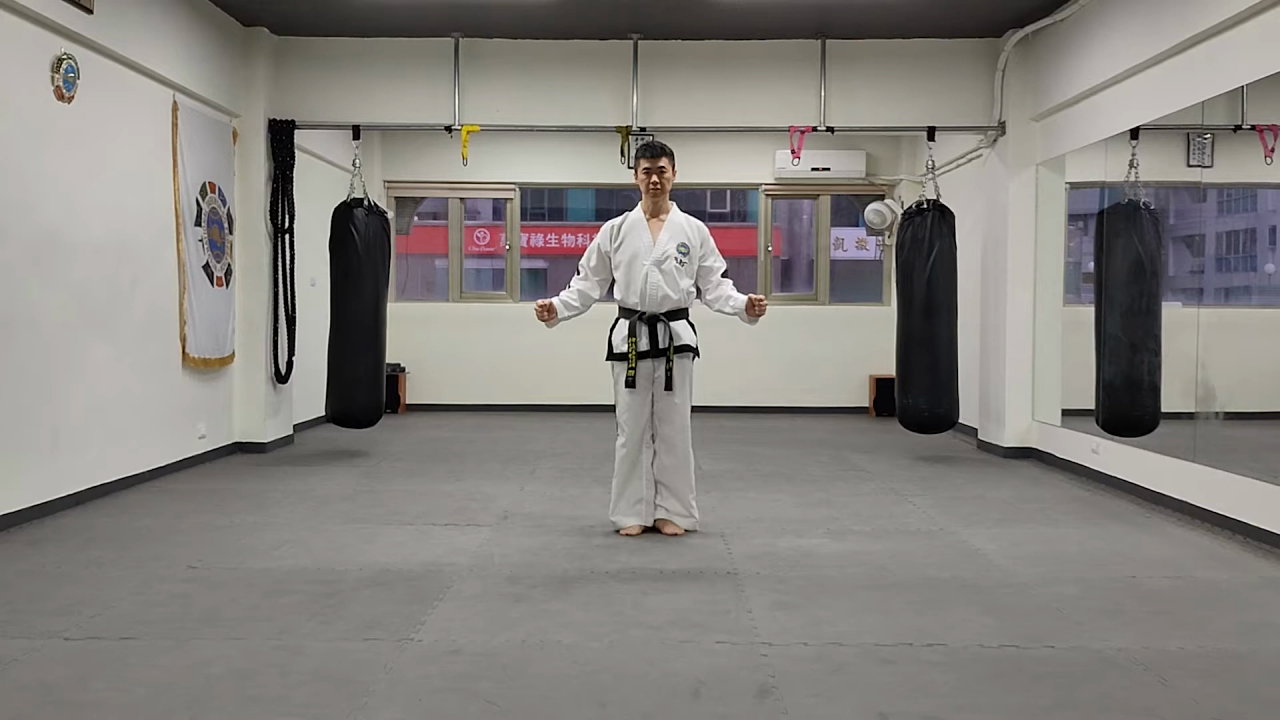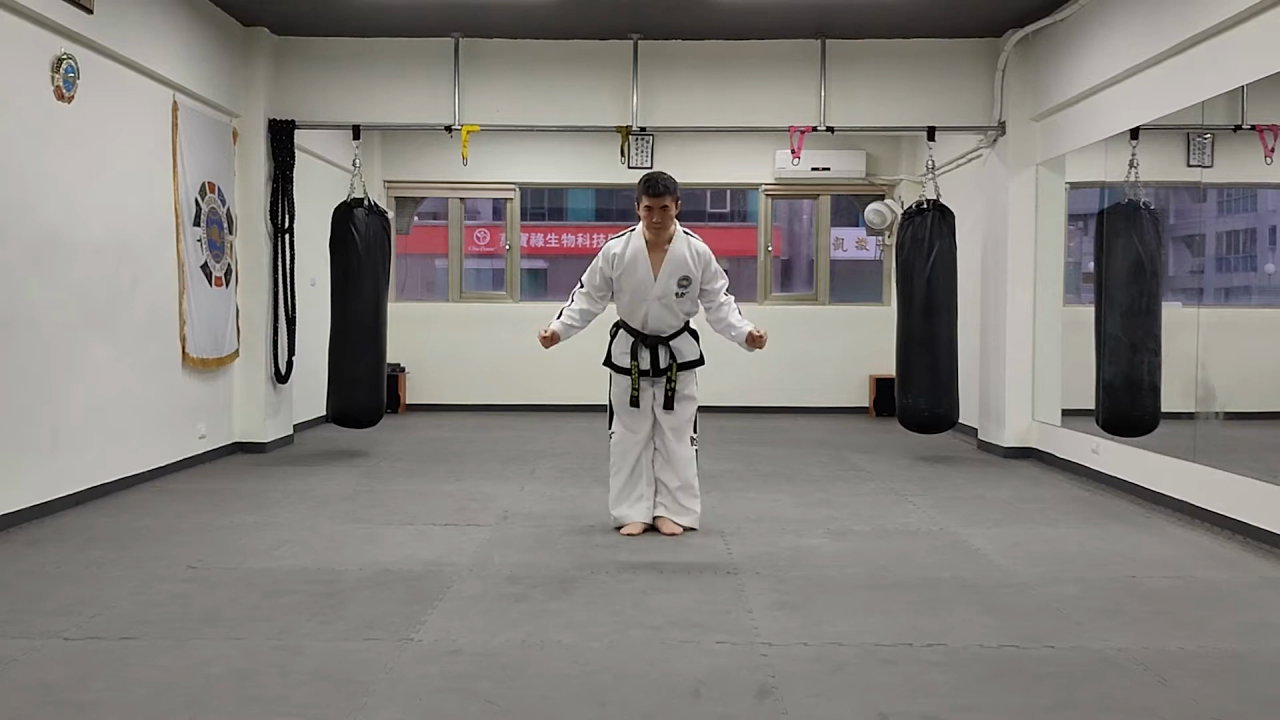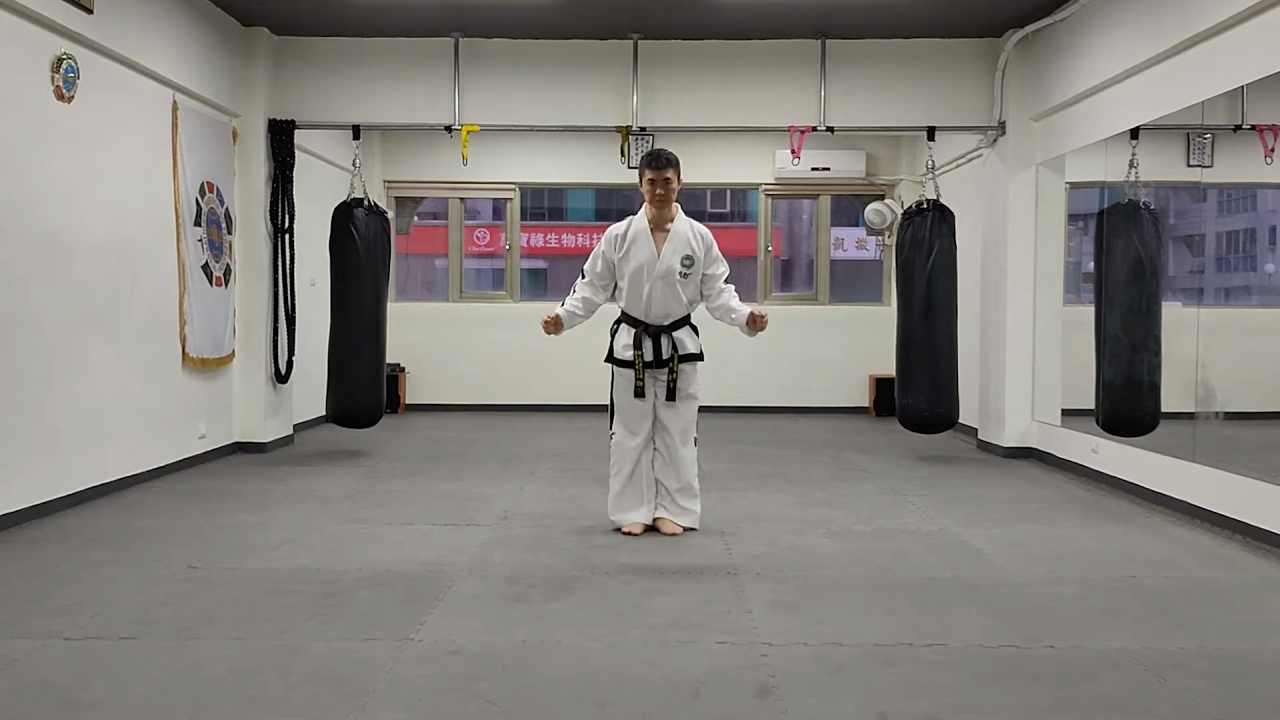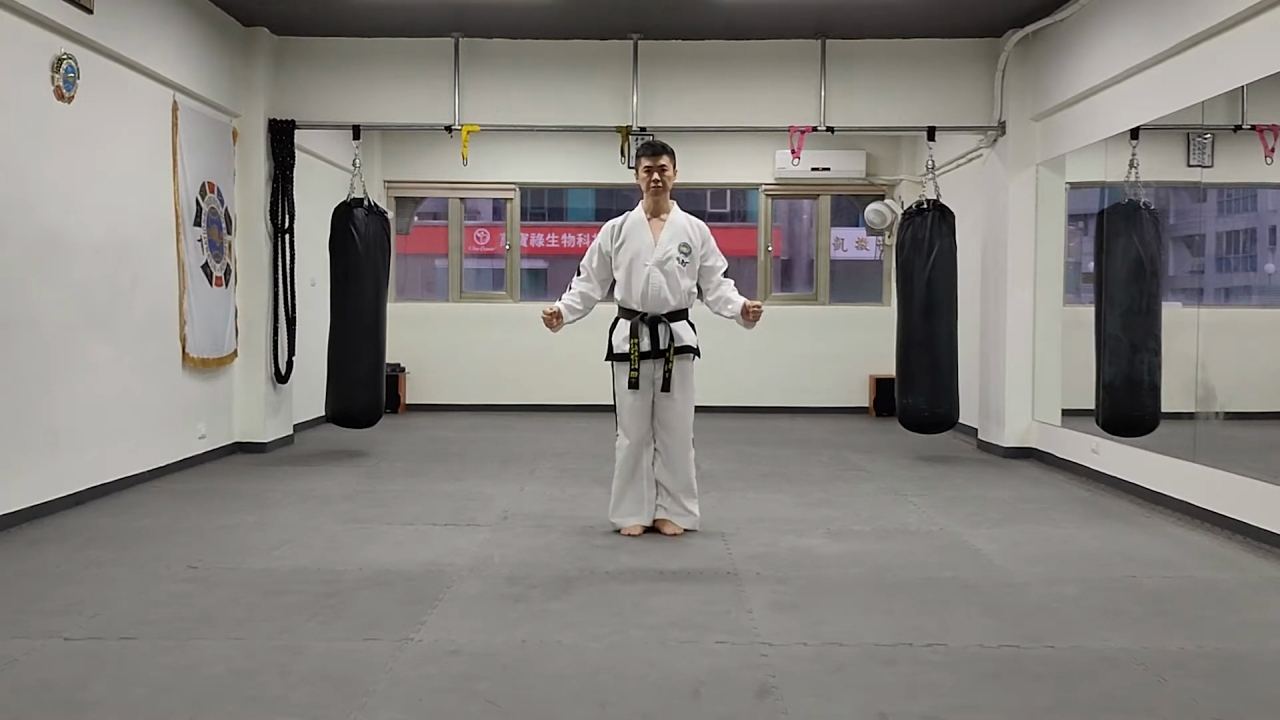
dt=0.7s
person 1, frame 1
left shoulder: (694, 230)
right shoulder: (615, 230)
left elbow: (714, 285)
right elbow: (589, 283)
left wrist: (744, 305)
right wrist: (557, 308)
left hip: (675, 337)
right hip: (630, 338)
left knee: (674, 430)
right knee: (631, 430)
left ankle: (671, 512)
right ankle: (633, 513)
person 1, frame 2
left shoulder: (697, 252)
right shoulder: (616, 250)
left elbow: (718, 302)
right elbow: (588, 297)
left wrist: (746, 333)
right wrist: (558, 329)
left hip: (678, 352)
right hip: (630, 351)
left knee: (676, 435)
right knee: (630, 434)
left ankle: (671, 511)
right ankle: (634, 512)
person 1, frame 3
left shoulder: (699, 236)
right shoulder: (619, 235)
left elbow: (717, 290)
right elbow: (592, 286)
left wrist: (745, 316)
right wrist: (563, 316)
left hip: (678, 345)
right hip: (632, 344)
left knee: (677, 434)
right knee: (631, 434)
left ankle: (671, 511)
right ankle: (634, 512)
person 1, frame 4
left shoulder: (695, 230)
right shoulder: (616, 230)
left elbow: (714, 283)
right elbow: (590, 281)
left wrist: (741, 308)
right wrist: (562, 311)
left hip: (676, 338)
right hip: (630, 338)
left knee: (675, 431)
right knee: (633, 432)
left ankle: (672, 511)
right ankle: (633, 513)
